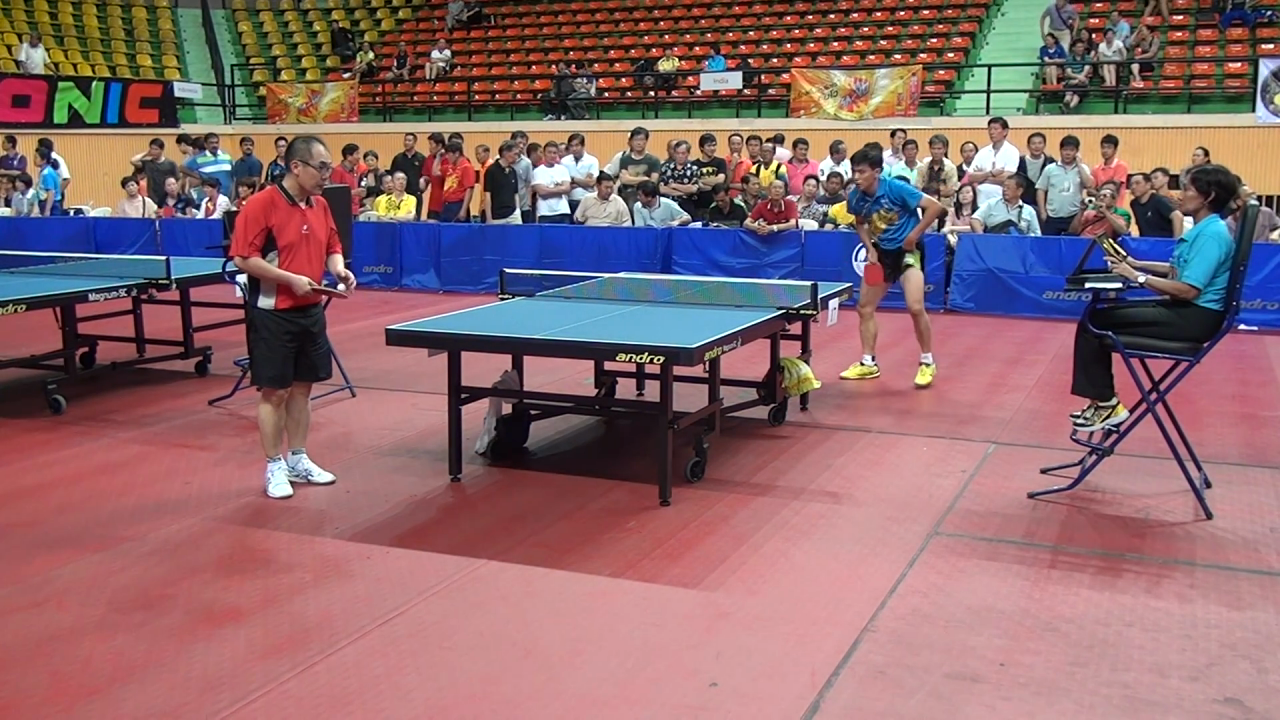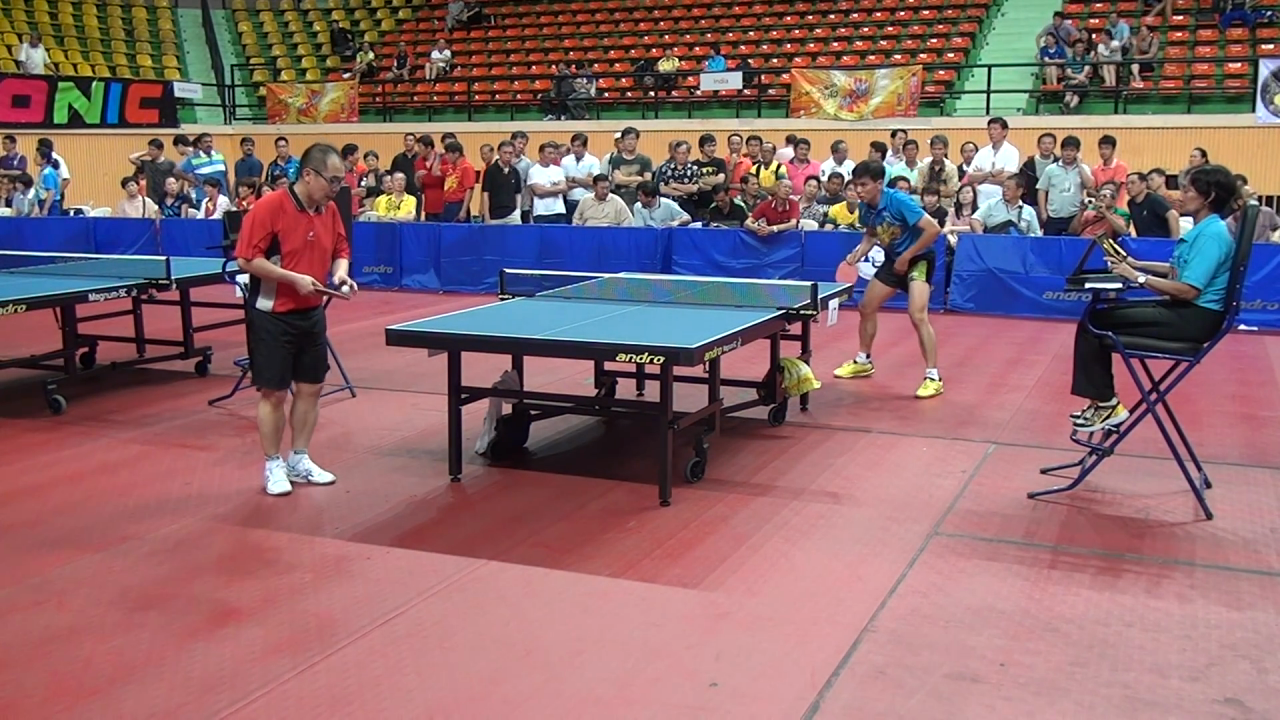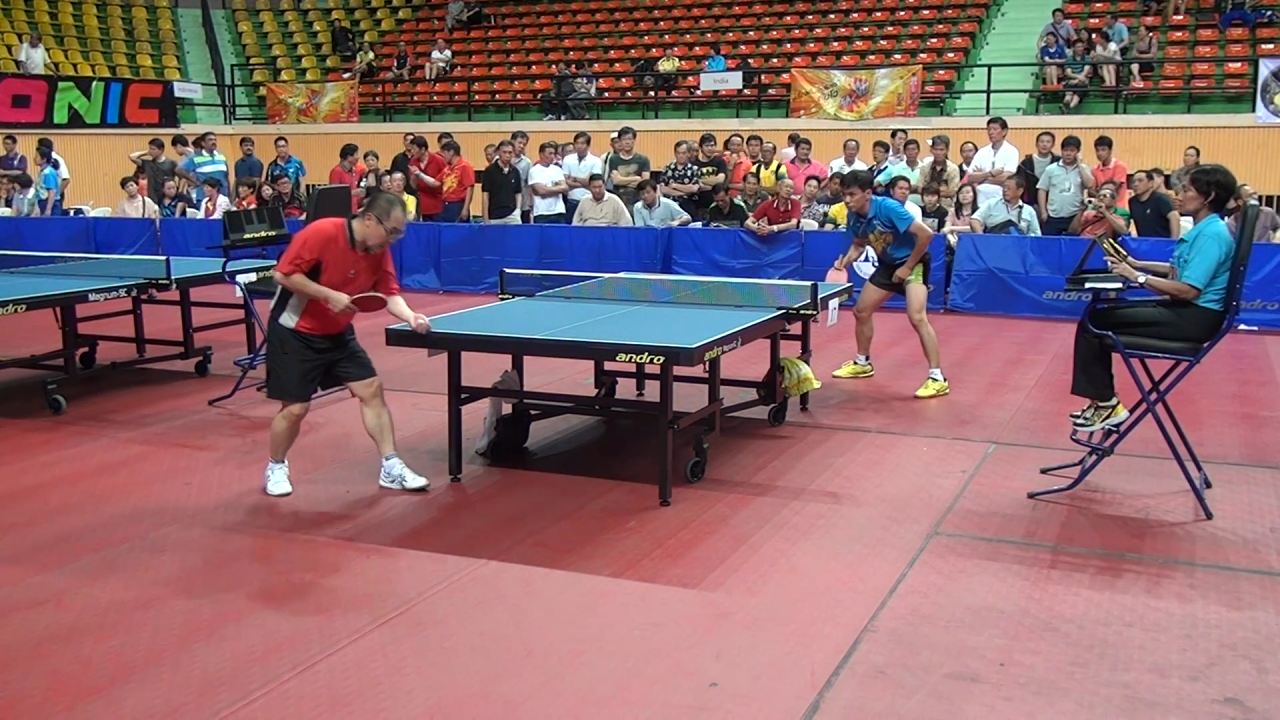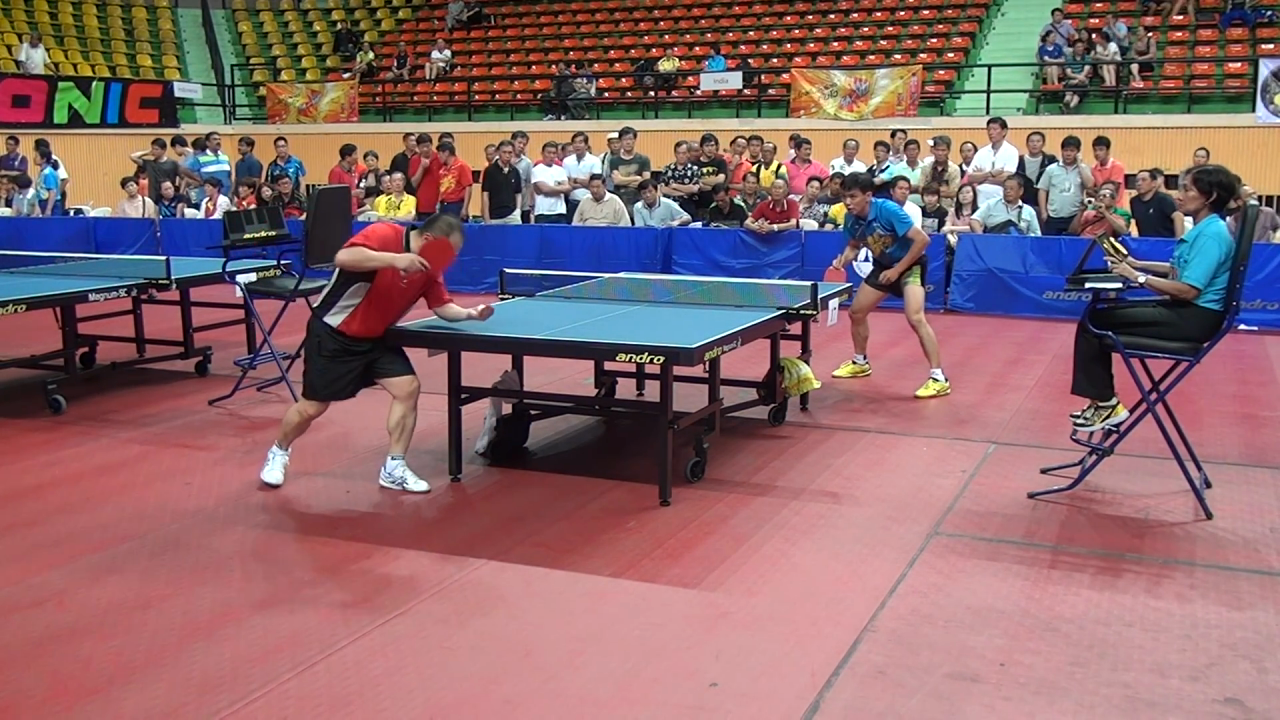
dt=0.5s
person 1, frame 1
left shoulder: (320, 205)
right shoulder: (262, 205)
left elbow: (332, 248)
right elbow: (243, 258)
left wrist: (339, 269)
right wrist: (290, 278)
left hip: (311, 312)
right hip: (273, 315)
left knee: (301, 389)
right knee: (275, 393)
left ankle: (298, 460)
right ankle: (275, 468)
person 1, frame 2
left shoulder: (330, 210)
right shoulder: (269, 207)
left elbow: (340, 250)
right elbow: (246, 259)
left wrist: (340, 272)
right wrist: (293, 278)
left hip: (311, 314)
right hip: (271, 316)
left knee: (310, 390)
right knee: (275, 394)
left ankle: (298, 459)
right ankle: (273, 466)
person 1, frame 3
left shoulder: (379, 251)
right shoulder: (321, 233)
left elbow: (389, 293)
right elbow: (284, 274)
left wrist: (410, 316)
right wrist: (329, 296)
left hip: (338, 334)
right hip: (296, 333)
left knee: (372, 391)
right knee: (295, 408)
left ankle: (391, 467)
right ankle: (276, 468)
person 1, frame 4
left shoulder: (430, 264)
right shoulder: (382, 235)
left elbow: (442, 306)
right elbow: (344, 257)
left wrist: (470, 313)
right wrist: (393, 259)
left hip: (376, 337)
right hip: (334, 333)
left knee: (408, 389)
right knee: (313, 406)
left ankle: (394, 468)
right ankle: (279, 452)
person 2, frame 1
left shoulder: (1211, 234)
right shoulder: (1203, 229)
left elbow: (1188, 289)
left wrist: (1138, 277)
right wrist: (1137, 264)
left hip: (1193, 318)
right hip: (1182, 311)
left knee: (1094, 321)
right knee: (1098, 316)
left ankle: (1106, 403)
right ankle: (1104, 400)
person 2, frame 2
left shoulder: (1212, 234)
right shoulder: (1203, 229)
left elbow: (1188, 290)
left wrist: (1138, 277)
right wrist: (1138, 264)
left hip: (1194, 318)
right hip: (1183, 311)
left knee: (1094, 321)
right knee: (1098, 315)
left ankle: (1106, 403)
right ankle: (1104, 401)
person 2, frame 3
left shoulder: (1212, 234)
right shoulder: (1204, 229)
left elbow: (1188, 290)
left wrist: (1138, 277)
right wrist: (1137, 264)
left hip: (1194, 318)
right hip: (1183, 311)
left knee: (1094, 321)
right knee: (1098, 316)
left ankle: (1106, 403)
right ankle: (1104, 400)
person 2, frame 4
left shoulder: (1211, 234)
right shoulder: (1203, 229)
left elbow: (1188, 290)
left wrist: (1137, 277)
right wrist: (1138, 264)
left hip: (1193, 318)
right hip: (1182, 311)
left knee: (1094, 321)
right knee: (1097, 315)
left ankle: (1105, 403)
right ankle: (1103, 400)
person 3, frame 1
left shoulder: (896, 188)
right shoulder: (856, 197)
left elbow: (935, 207)
left wrist: (913, 236)
right wrist: (869, 248)
left hip: (907, 248)
right hip: (881, 253)
left knee: (915, 306)
right knee: (864, 307)
left ankle: (927, 361)
right ankle: (868, 363)
person 3, frame 2
left shoulder: (899, 201)
right shoulder: (865, 208)
left elbow: (934, 229)
left wrist: (906, 257)
right wrist: (857, 254)
left hip: (919, 258)
right hip: (893, 260)
left knee: (917, 315)
right knee: (866, 308)
left ankle: (933, 377)
right ankle: (863, 361)
person 3, frame 3
left shoulder: (888, 208)
right shoulder: (854, 217)
left elbow: (926, 233)
right elbow: (859, 245)
left wrist: (908, 266)
right wrist: (846, 260)
left hip: (913, 263)
right hip: (888, 265)
left knee: (917, 317)
right knee: (861, 311)
left ankle: (937, 378)
right ankle: (862, 363)
person 3, frame 4
left shoulder: (889, 210)
right shoulder: (851, 219)
left elbow: (922, 239)
right elbow: (854, 246)
left wrist: (898, 269)
right wrist: (843, 261)
left hip: (910, 264)
right hip: (883, 266)
left knee: (915, 317)
right knee: (856, 312)
left ankle: (938, 378)
right ankle: (860, 363)
